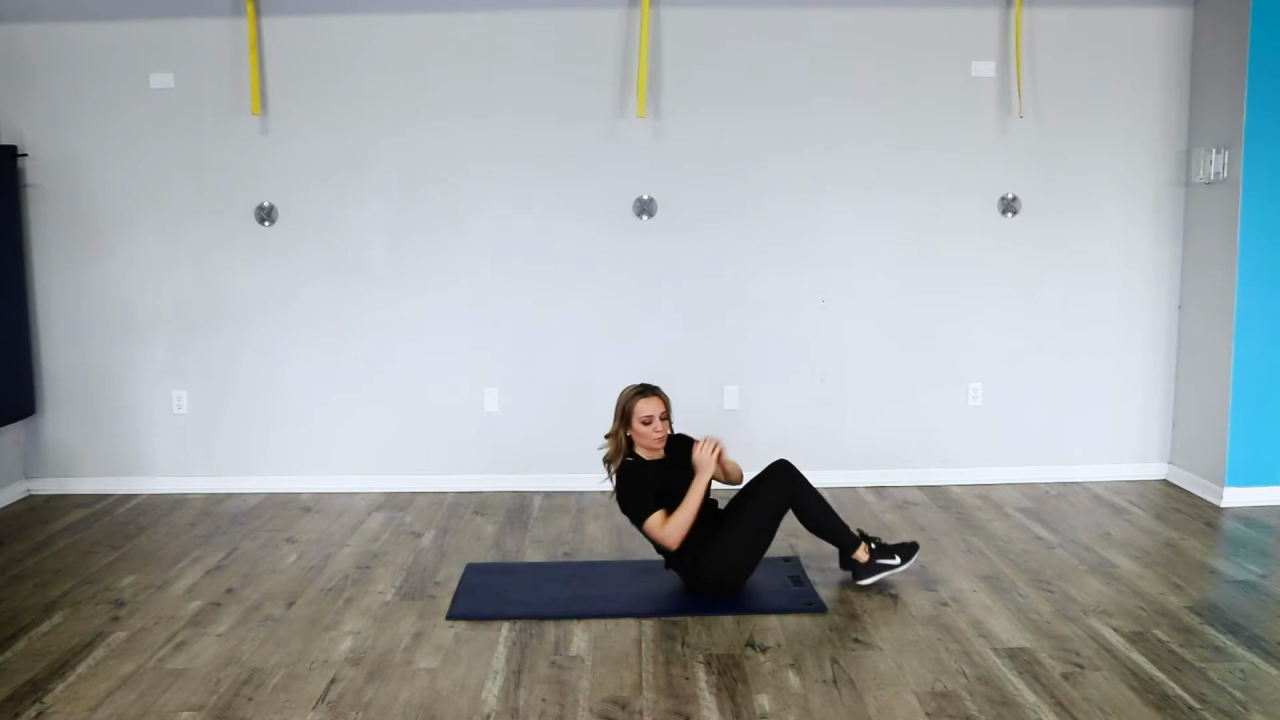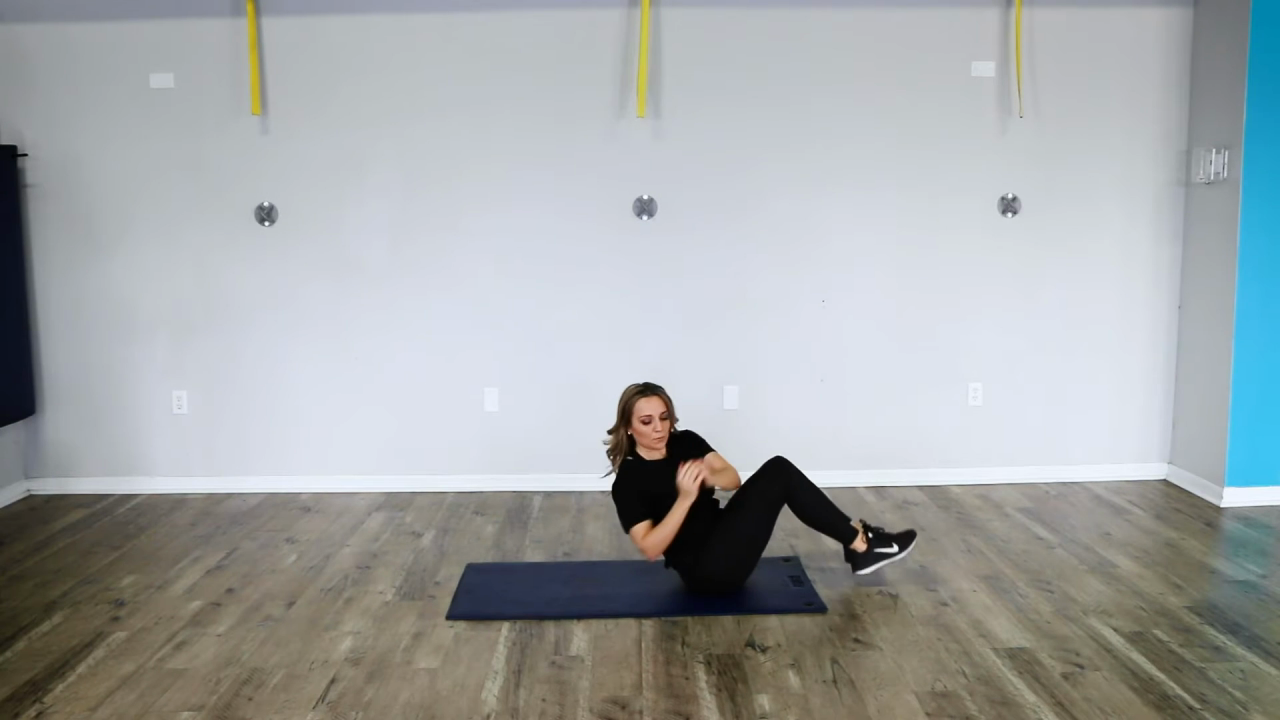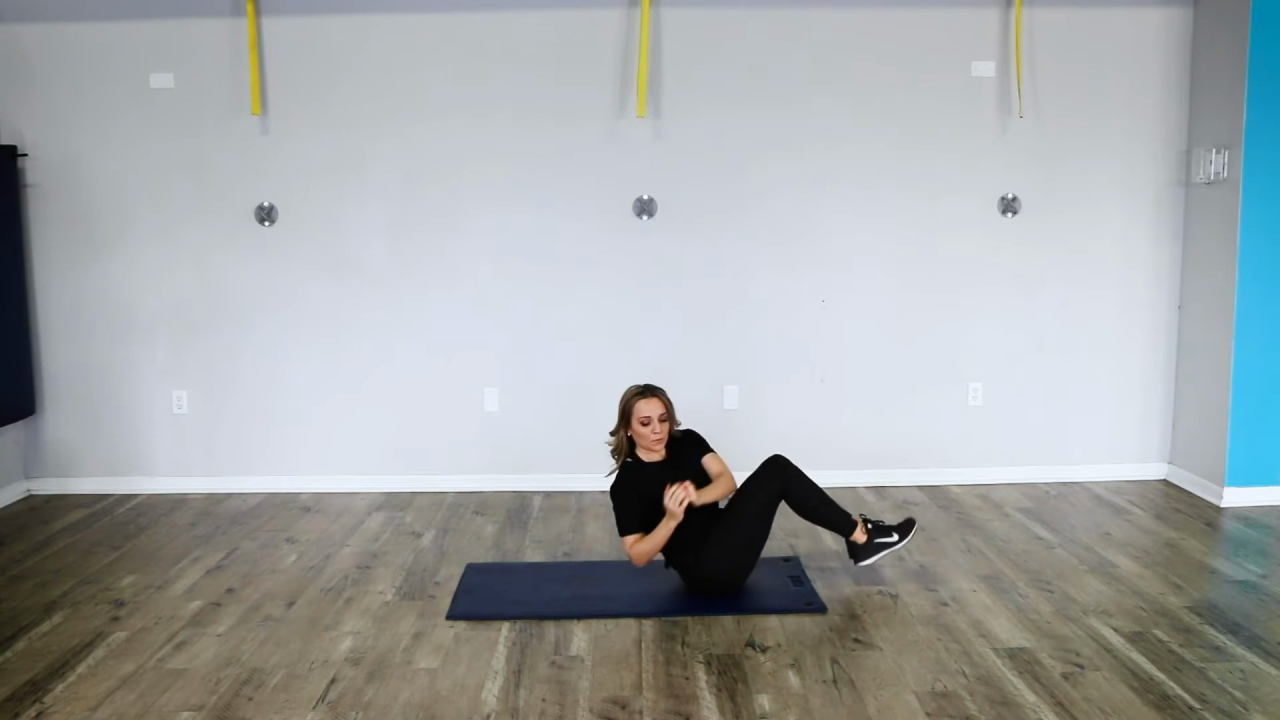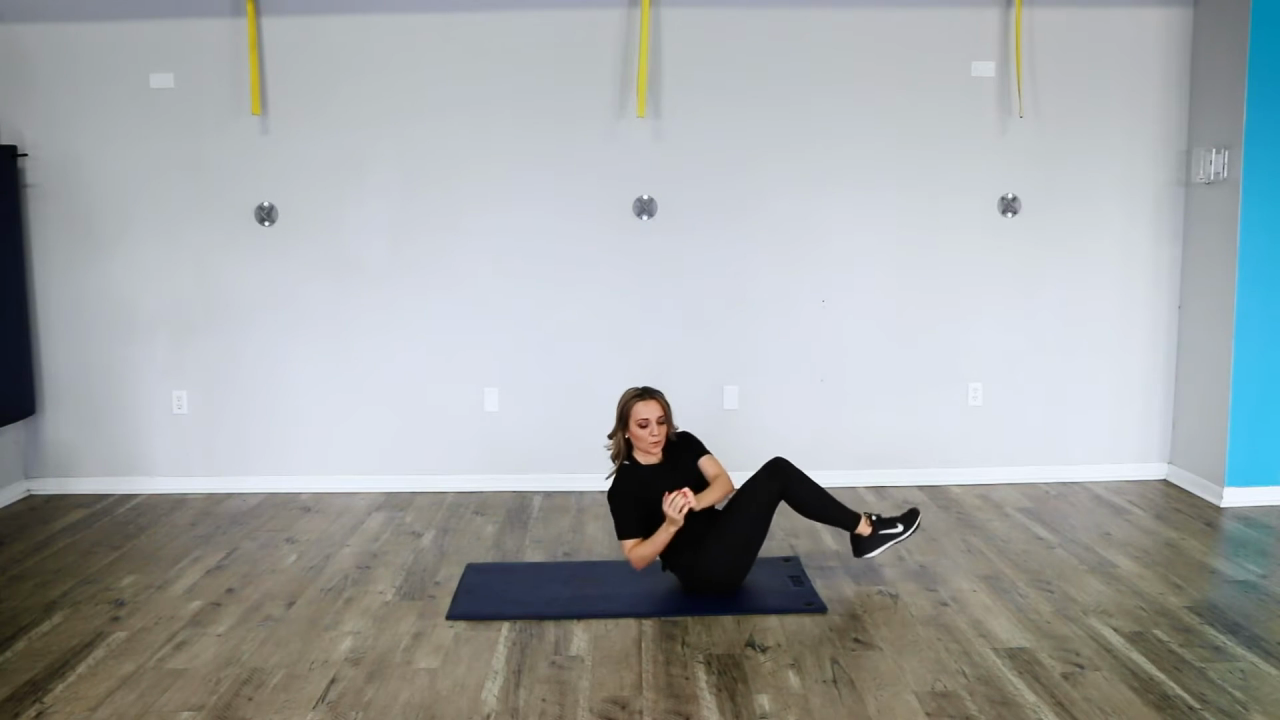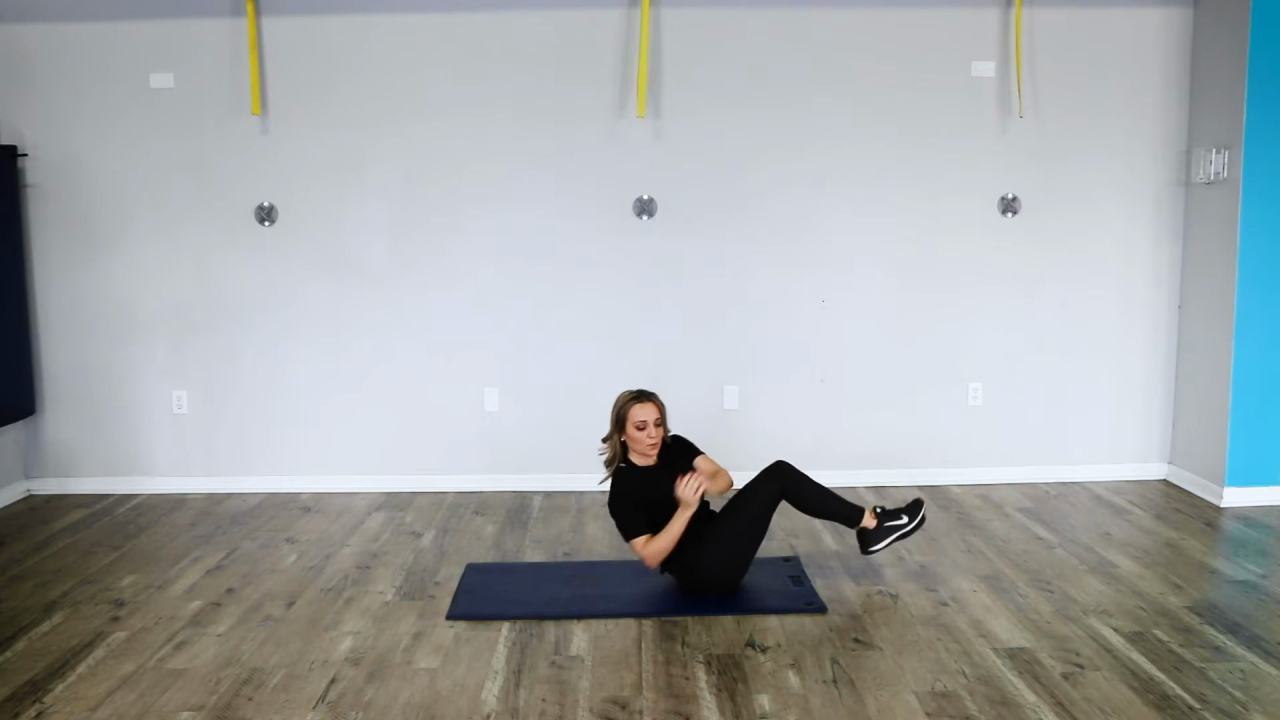
dt=0.1s
person 1, frame 1
left shoulder: (677, 445)
right shoulder: (632, 479)
left elbow: (735, 477)
right elbow: (671, 538)
left wrist: (719, 460)
right wrist: (702, 475)
left hip: (719, 536)
right hip: (708, 569)
left knee: (782, 471)
right knee: (784, 485)
left ankle: (856, 548)
right ankle: (863, 558)
person 1, frame 2
left shoulder: (684, 442)
right shoulder: (628, 482)
left elbow: (734, 479)
right elbow: (649, 548)
left wrist: (707, 478)
right wrist: (683, 499)
left hip: (720, 539)
right hip: (707, 569)
left knee: (779, 469)
right knee: (779, 479)
left ankle: (861, 540)
right ankle: (862, 548)
person 1, frame 3
left shoulder: (685, 442)
right shoulder: (627, 484)
left elbow: (728, 482)
right elbow: (638, 556)
left wrist: (697, 497)
right wrist: (672, 517)
left hip: (720, 538)
right hip: (706, 569)
left knee: (777, 466)
right knee: (776, 476)
left ankle: (859, 531)
right ankle: (861, 539)
person 1, frame 4
left shoulder: (682, 443)
right shoulder: (626, 487)
left elbow: (723, 482)
right elbow: (637, 558)
left wrist: (697, 501)
right wrist: (673, 522)
left hip: (716, 541)
right hip: (704, 569)
left knee: (778, 468)
right knee: (776, 477)
left ankle: (866, 530)
right ankle: (865, 532)
person 1, frame 5
left shoulder: (675, 447)
right shoulder: (624, 489)
left elbow: (723, 478)
right elbow: (651, 557)
left wrist: (703, 487)
right wrist: (686, 509)
left hip: (715, 541)
right hip: (702, 569)
left knee: (779, 471)
right knee: (776, 479)
left ankle: (869, 525)
right ankle: (870, 524)
